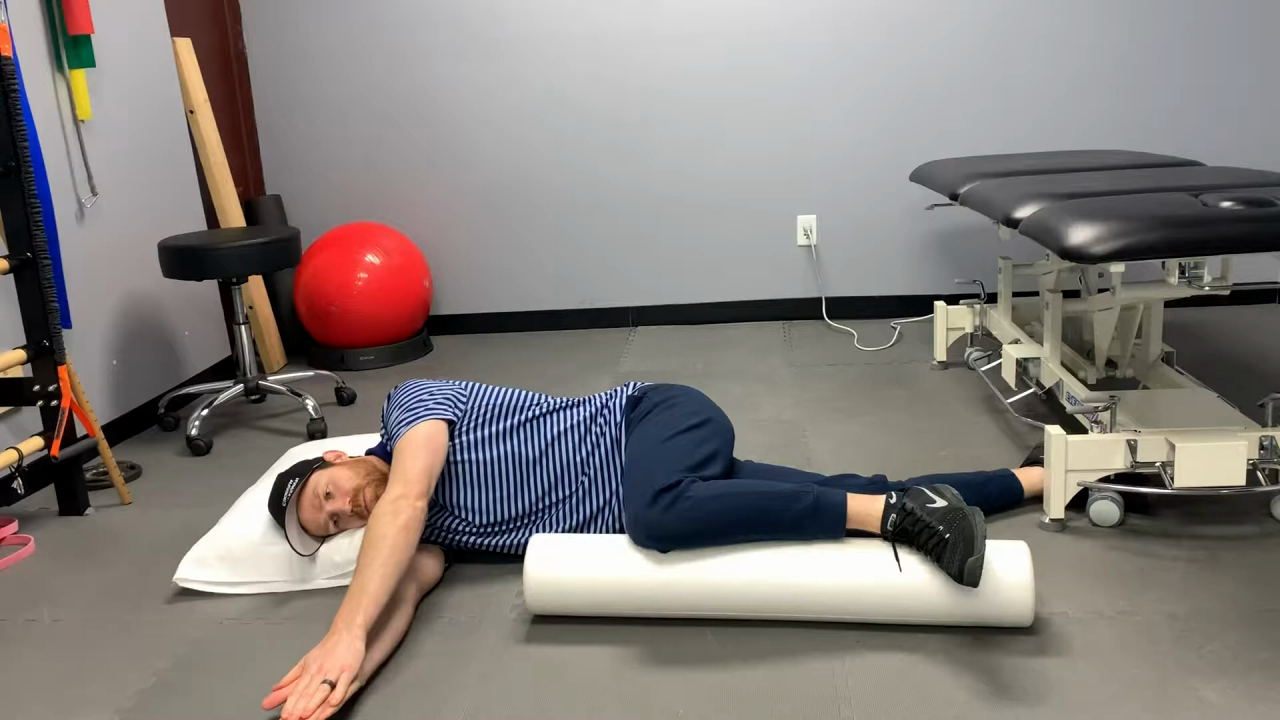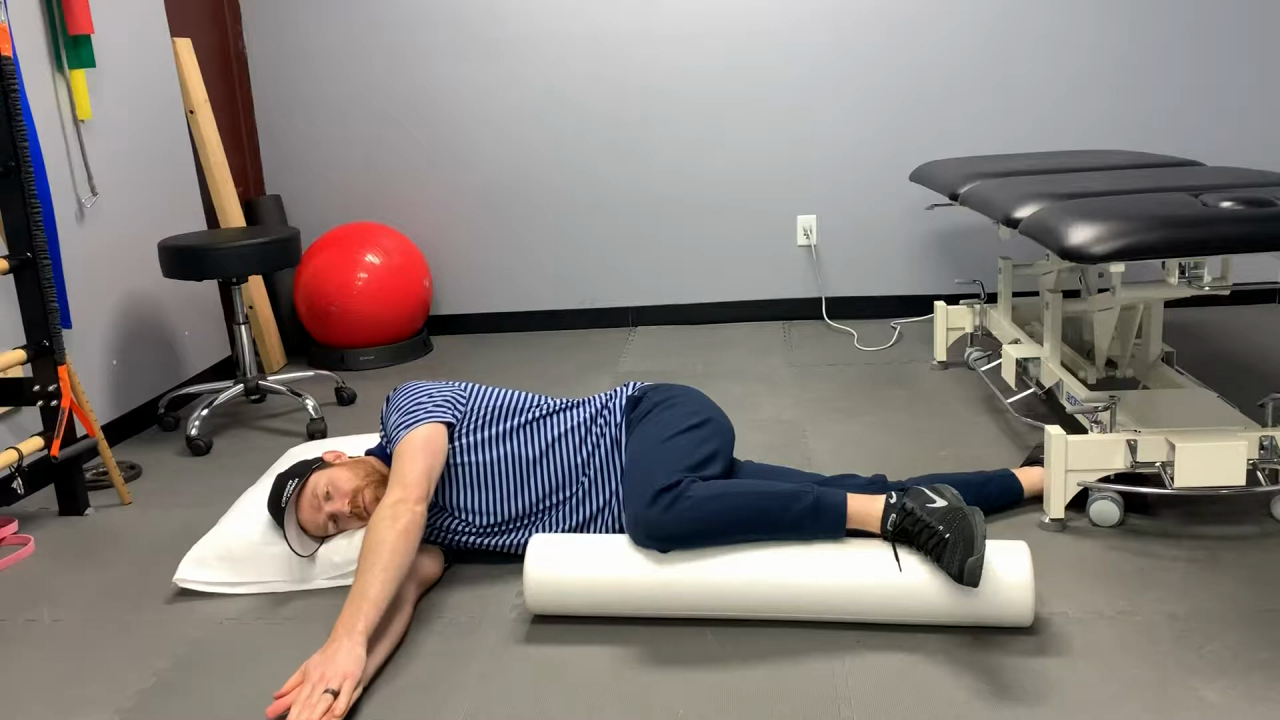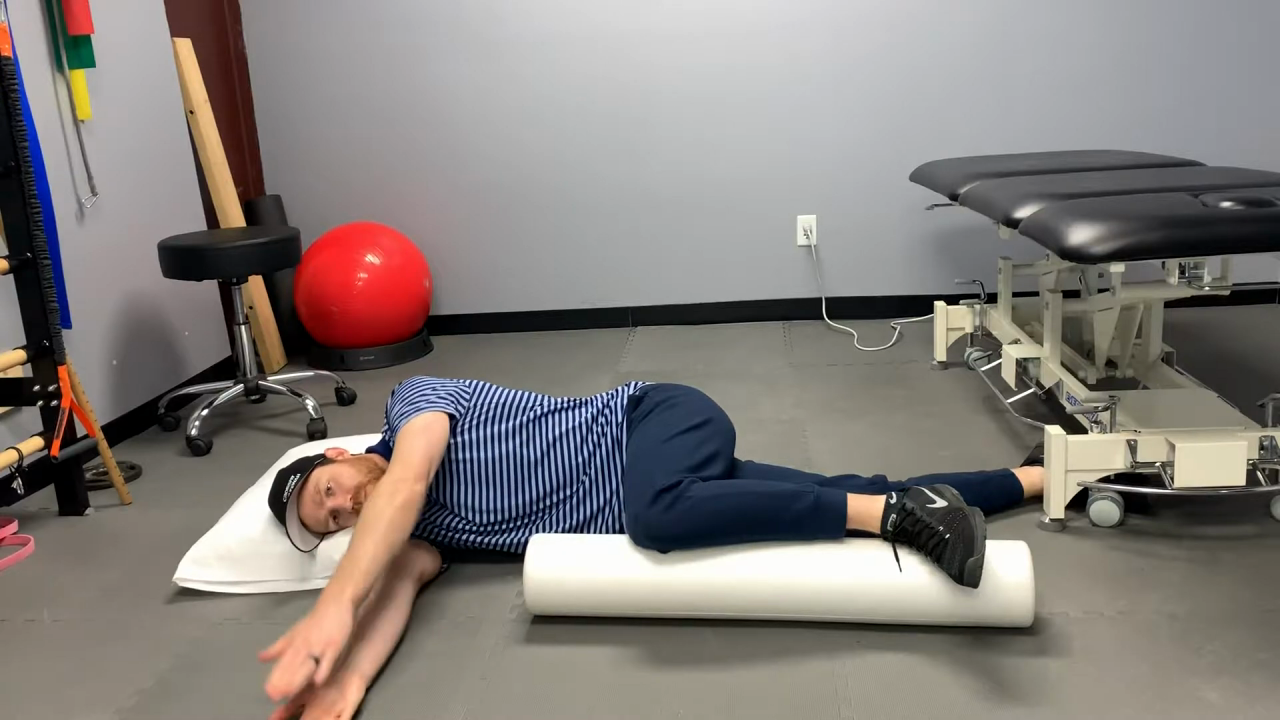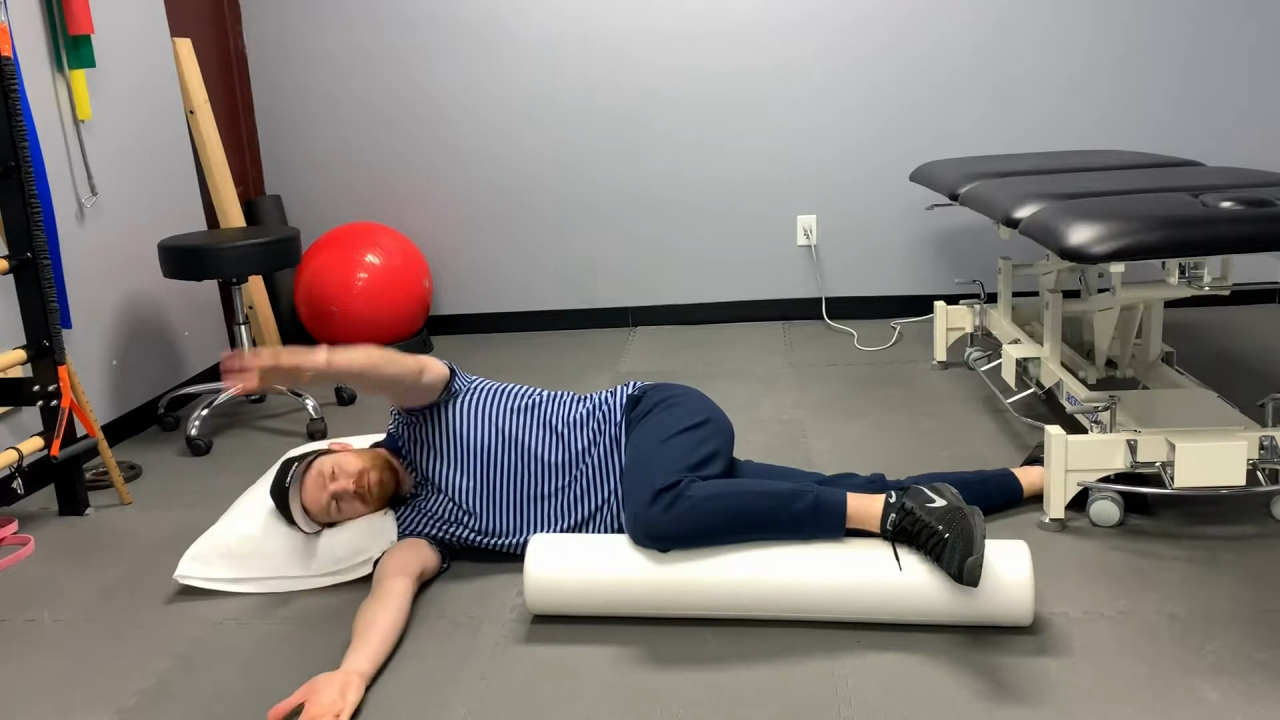
dt=0.3s
person 1, frame 1
left shoulder: (410, 403)
right shoulder: (432, 532)
left elbow: (405, 498)
right elbow: (404, 589)
left wrist: (343, 632)
left hip: (656, 419)
right hip: (658, 501)
left knee: (660, 512)
right knee: (850, 501)
left ankle: (897, 509)
right ankle: (1039, 475)
person 1, frame 2
left shoulder: (409, 405)
right shoulder: (435, 531)
left elbow: (402, 503)
right elbow: (403, 587)
left wrist: (344, 640)
left hip: (657, 419)
right hip: (643, 510)
left knee: (659, 510)
right knee: (846, 505)
left ankle: (897, 509)
right ankle: (1042, 474)
person 1, frame 3
left shoulder: (413, 401)
right shoulder: (426, 527)
left elbow: (404, 483)
right elbow: (399, 584)
left wrist: (331, 610)
left hip: (657, 422)
right hip: (646, 507)
left knee: (659, 513)
right knee: (851, 501)
left ankle: (898, 510)
right ankle: (1040, 476)
person 1, frame 4
left shoulder: (421, 424)
right shoulder: (425, 528)
left elbow: (409, 370)
right elbow: (395, 569)
left wrist: (307, 361)
left hip: (651, 426)
right hip: (635, 522)
right knee: (843, 495)
left ankle: (897, 508)
right ankle: (1034, 477)
